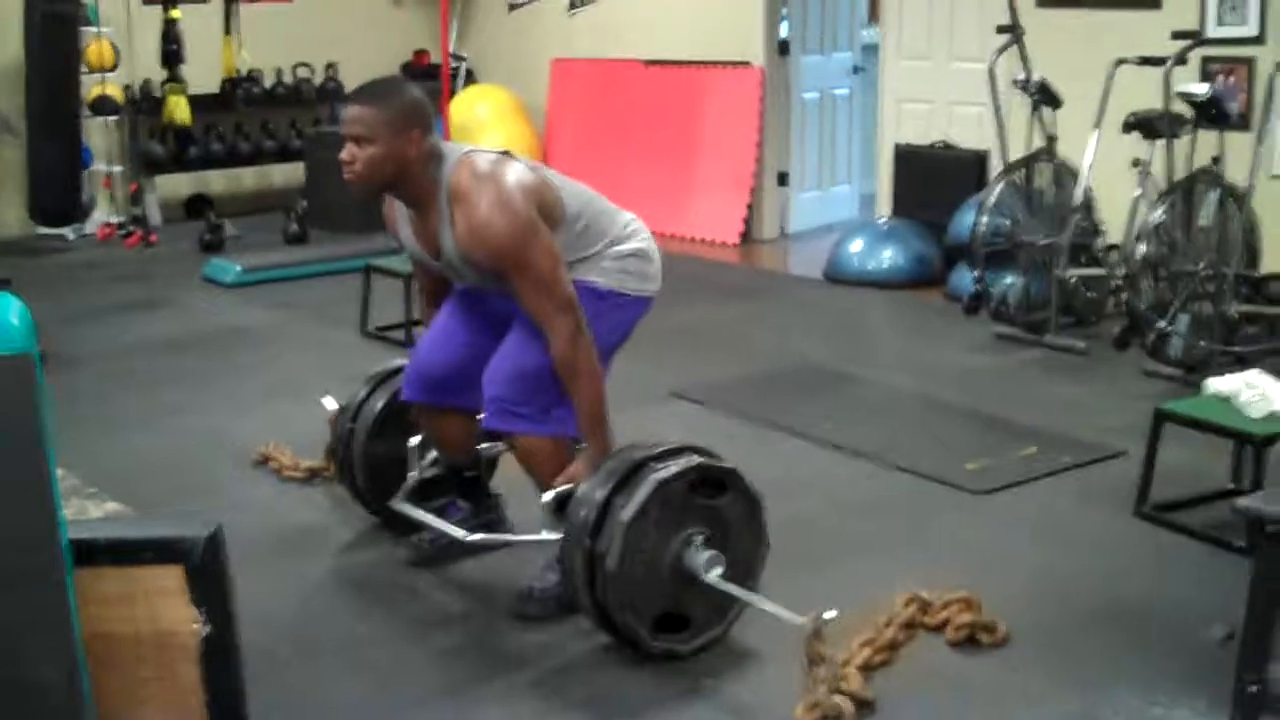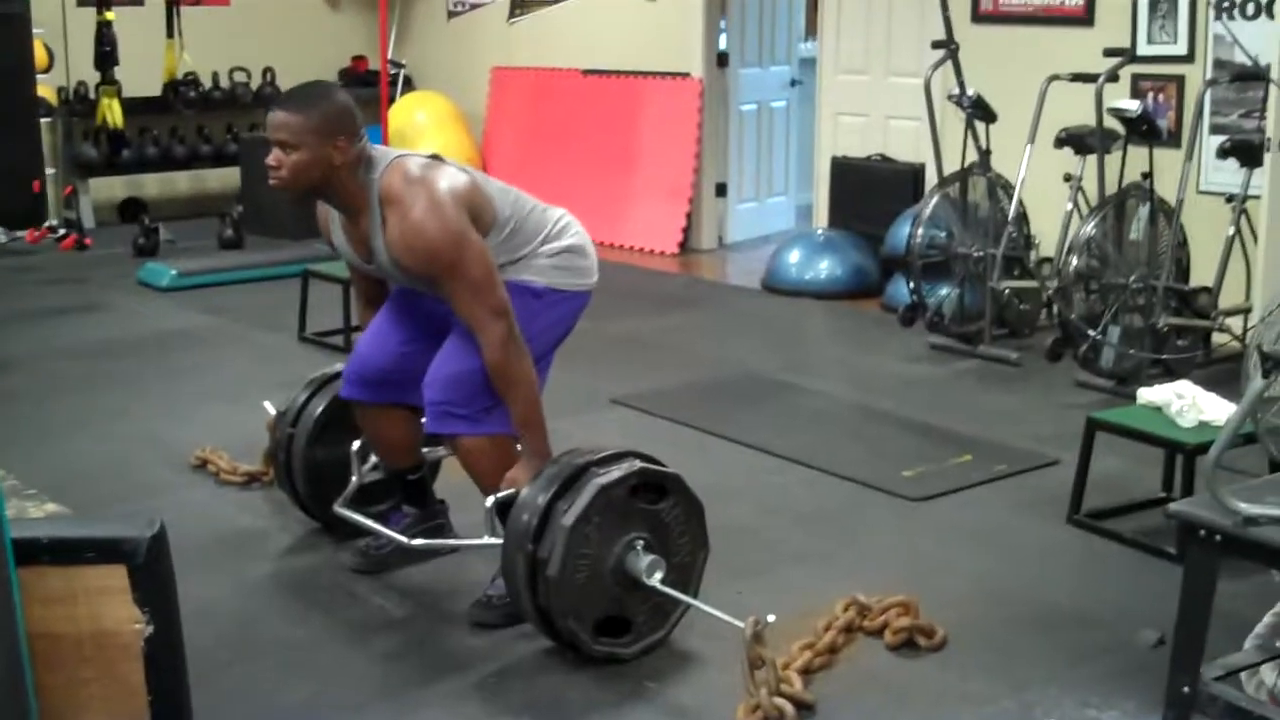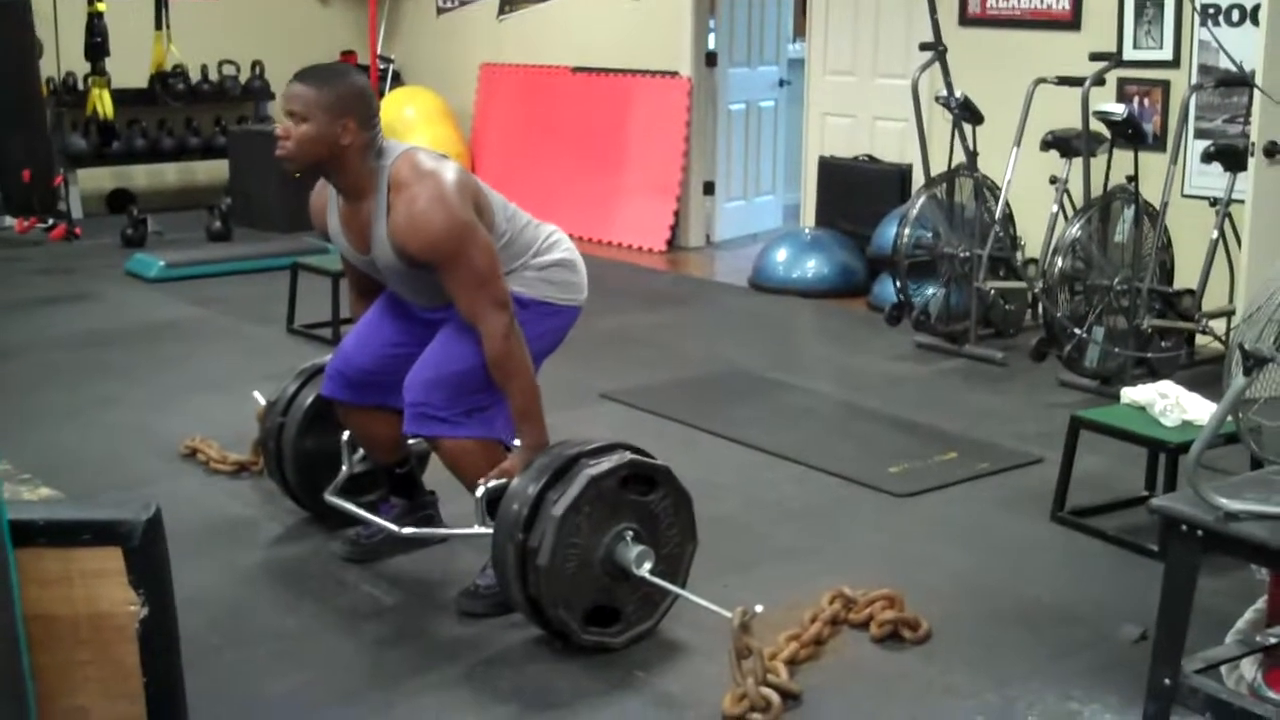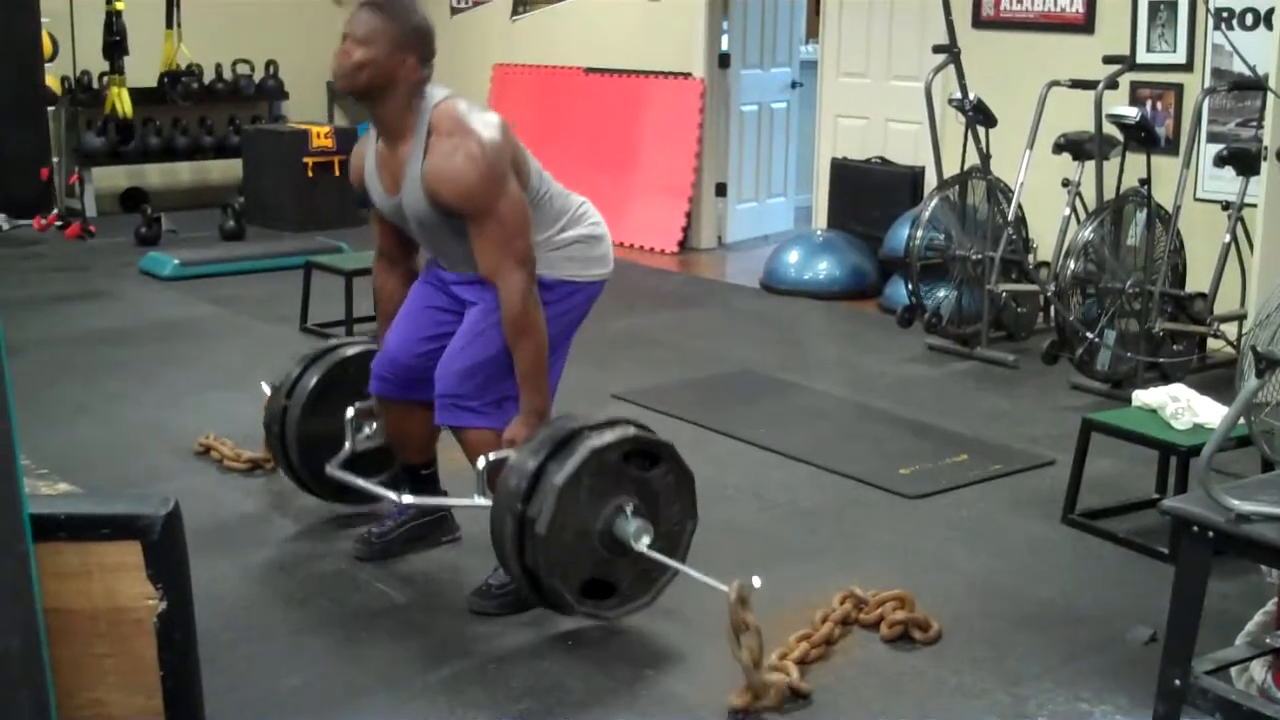
dt=0.5s
person 1, frame 1
left shoulder: (486, 206)
right shoulder: (400, 202)
left elbow: (565, 325)
right elbow: (435, 297)
left wrist: (596, 452)
left hip: (606, 270)
right hip: (519, 274)
left knee: (514, 396)
right knee: (429, 378)
right ankle: (477, 509)
person 1, frame 2
left shoulder: (419, 210)
right shoulder: (333, 203)
left elbow: (498, 330)
right elbow: (372, 297)
left wrist: (536, 459)
right wrist: (382, 353)
left hip: (544, 267)
right hip: (458, 273)
left knee: (456, 398)
right knee: (369, 379)
right ankle: (423, 516)
person 1, frame 3
left shoulder: (424, 203)
right shoulder: (327, 199)
left elbow: (496, 325)
right elbow: (365, 291)
left wrist: (533, 449)
right wrist: (373, 353)
left hip: (533, 284)
left knee: (436, 402)
right knee: (350, 379)
right ankle: (411, 509)
person 1, frame 4
left shoulder: (462, 152)
right shoulder: (368, 154)
left elbow: (515, 285)
right elbow: (393, 262)
left wrist: (534, 417)
right wrist: (392, 348)
left hip: (556, 260)
right hip: (461, 260)
left knee: (468, 396)
right knee: (394, 378)
right ankle: (426, 508)
